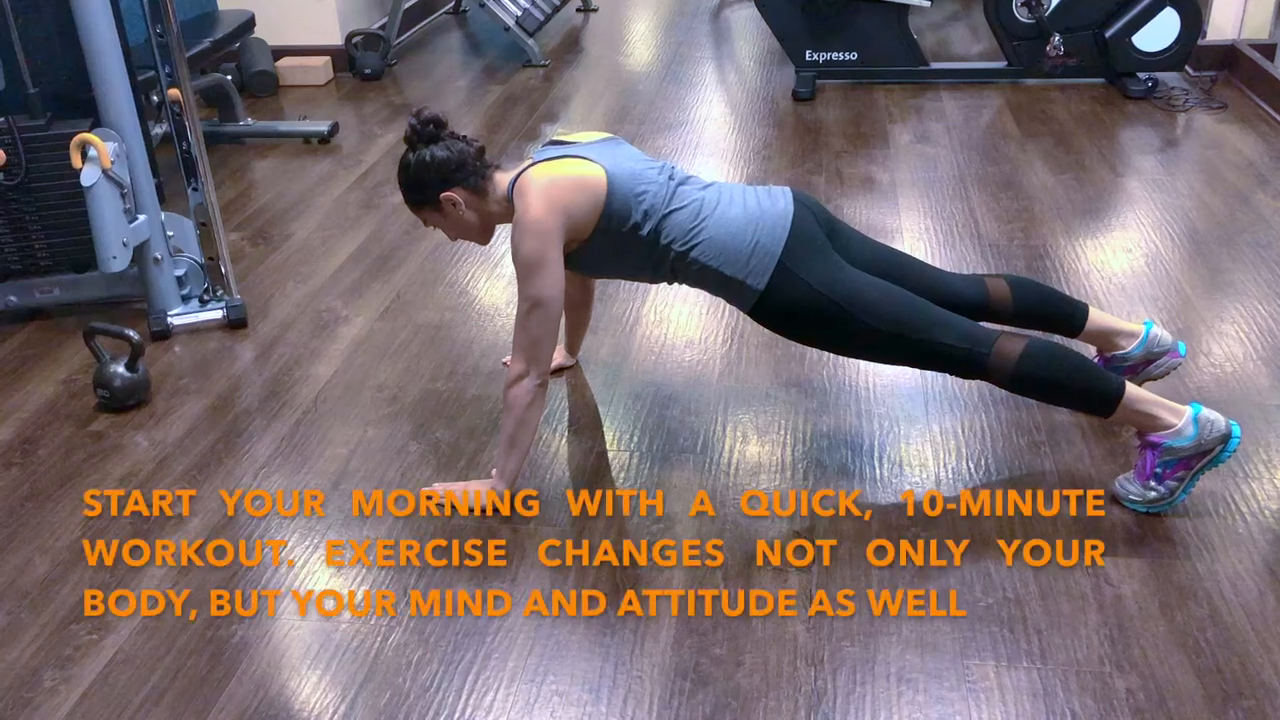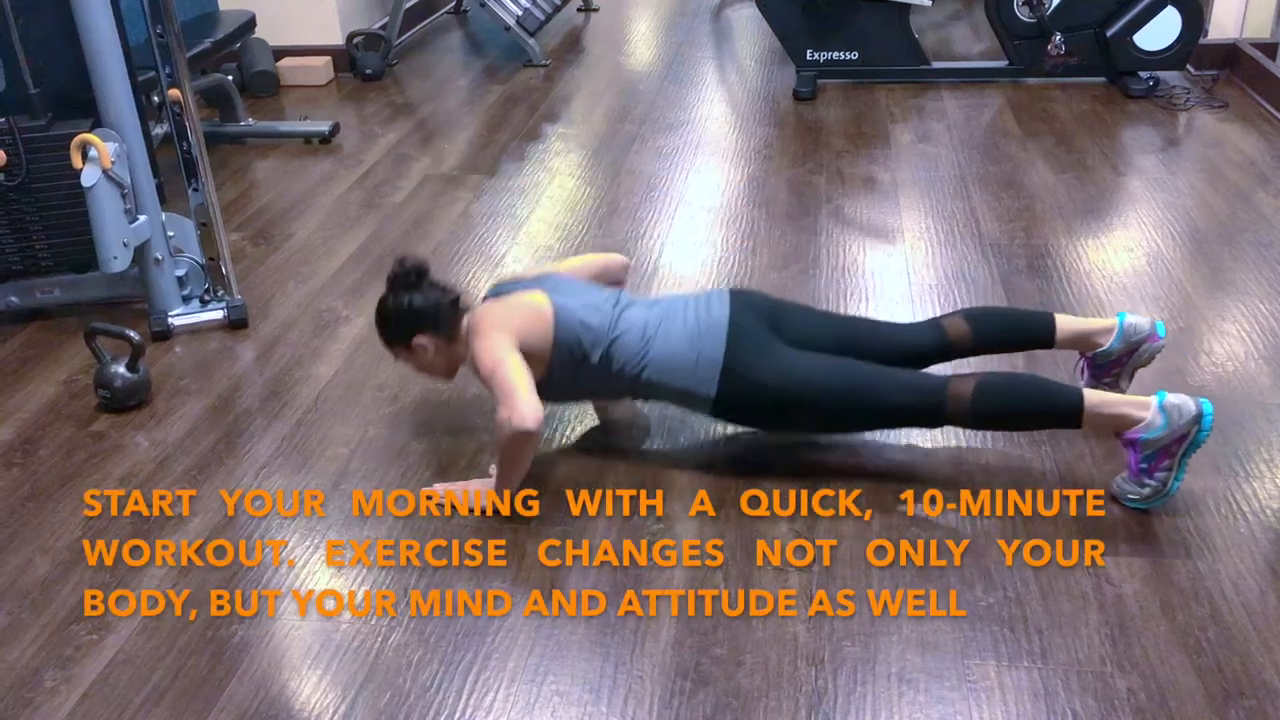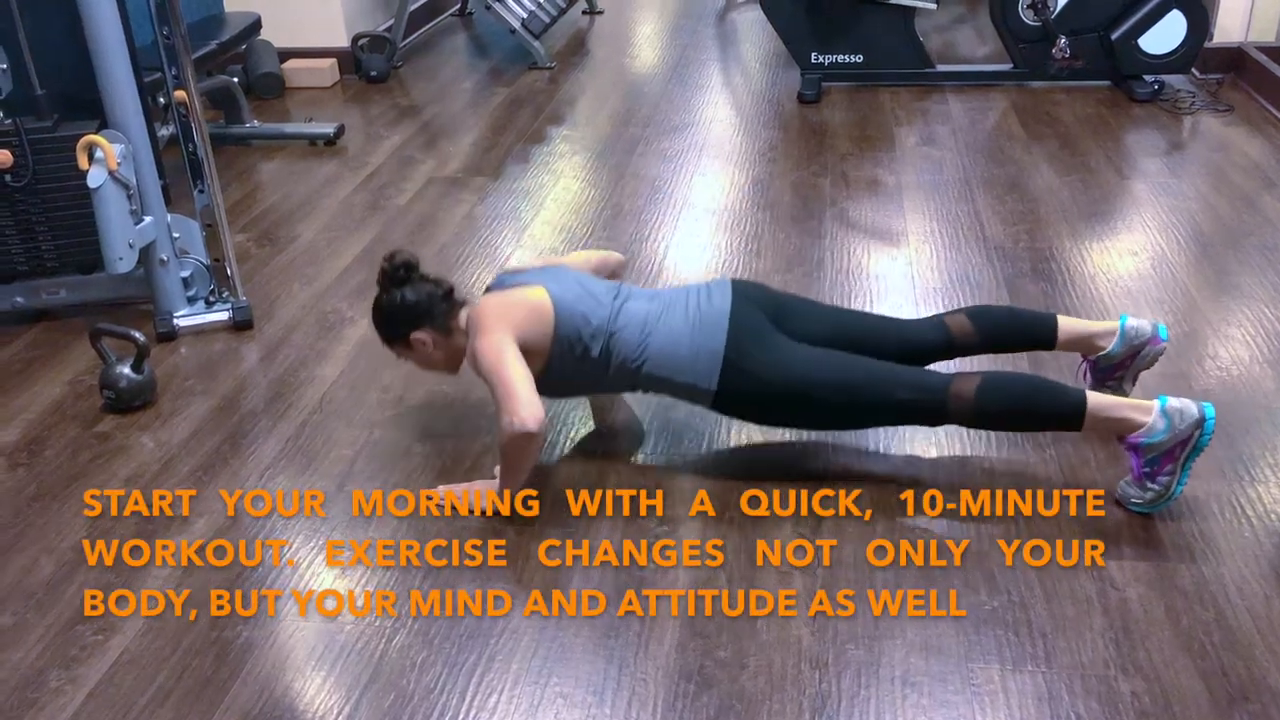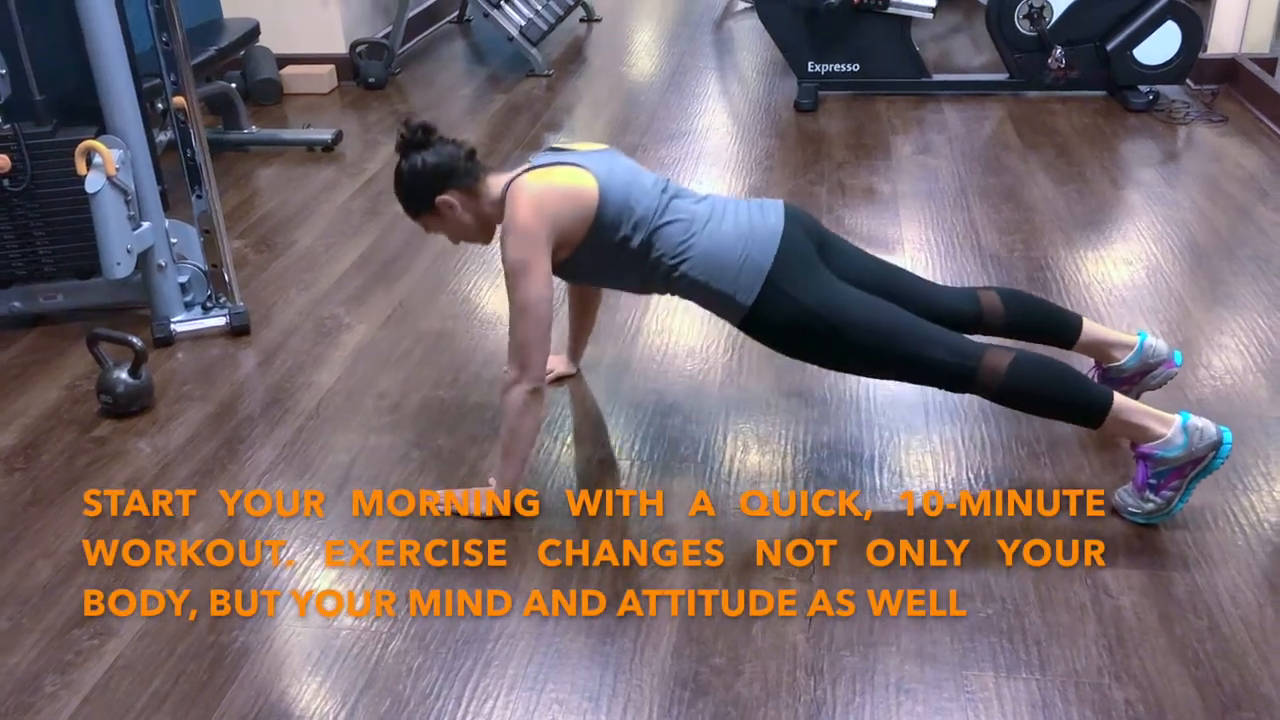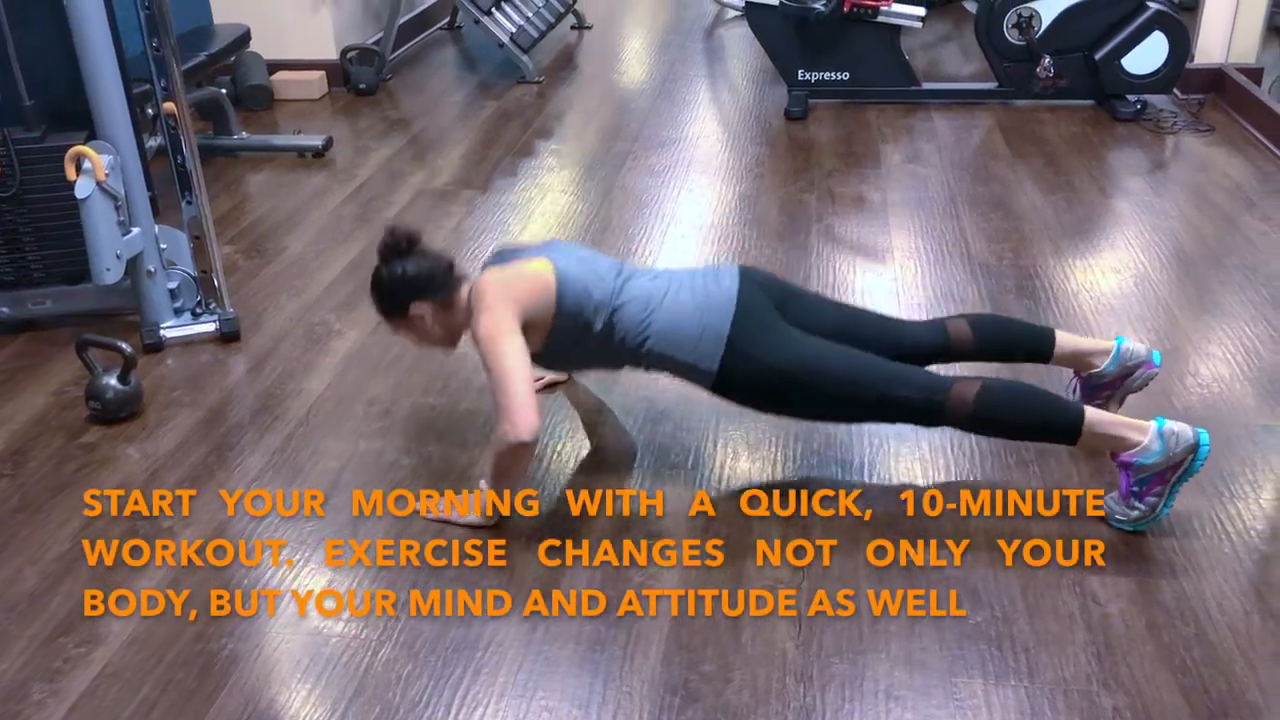
dt=0.5s
person 1, frame 1
left shoulder: (534, 207)
right shoulder: (556, 155)
left elbow: (526, 369)
left wrist: (498, 486)
right wrist: (571, 350)
left hip: (771, 269)
right hip: (781, 218)
left knee: (960, 346)
right knee: (957, 297)
left ankle: (1180, 428)
right ankle: (1130, 340)
person 1, frame 2
left shoulder: (487, 340)
right shoulder: (513, 291)
left elbow: (523, 420)
right elbow: (615, 261)
left wrist: (501, 489)
left hip: (730, 376)
right hip: (725, 317)
left knee: (923, 397)
right knee: (913, 342)
left ankle: (1150, 417)
right ankle: (1110, 332)
person 1, frame 3
left shoulder: (487, 332)
right shoulder: (510, 285)
left elbow: (527, 424)
right elbow: (614, 258)
left wrist: (505, 490)
left hip: (731, 369)
right hip: (730, 307)
left knee: (923, 395)
right knee: (918, 339)
left ankle: (1153, 423)
right ankle: (1112, 336)
person 1, frame 4
left shoulder: (523, 219)
right shoulder: (549, 165)
left elbow: (523, 381)
left wrist: (499, 496)
right wrist: (573, 357)
left hip: (759, 282)
right hip: (772, 230)
left knee: (950, 360)
right knee: (950, 308)
left ankle: (1174, 438)
right ankle: (1128, 352)
person 1, frame 5
left shoulder: (487, 308)
right shoulder: (514, 264)
left elbow: (520, 433)
left wrist: (490, 503)
right wrist: (559, 364)
left hip: (728, 349)
right hip: (730, 292)
left knee: (917, 395)
right knee: (918, 342)
left ankle: (1146, 442)
right ankle: (1104, 355)
